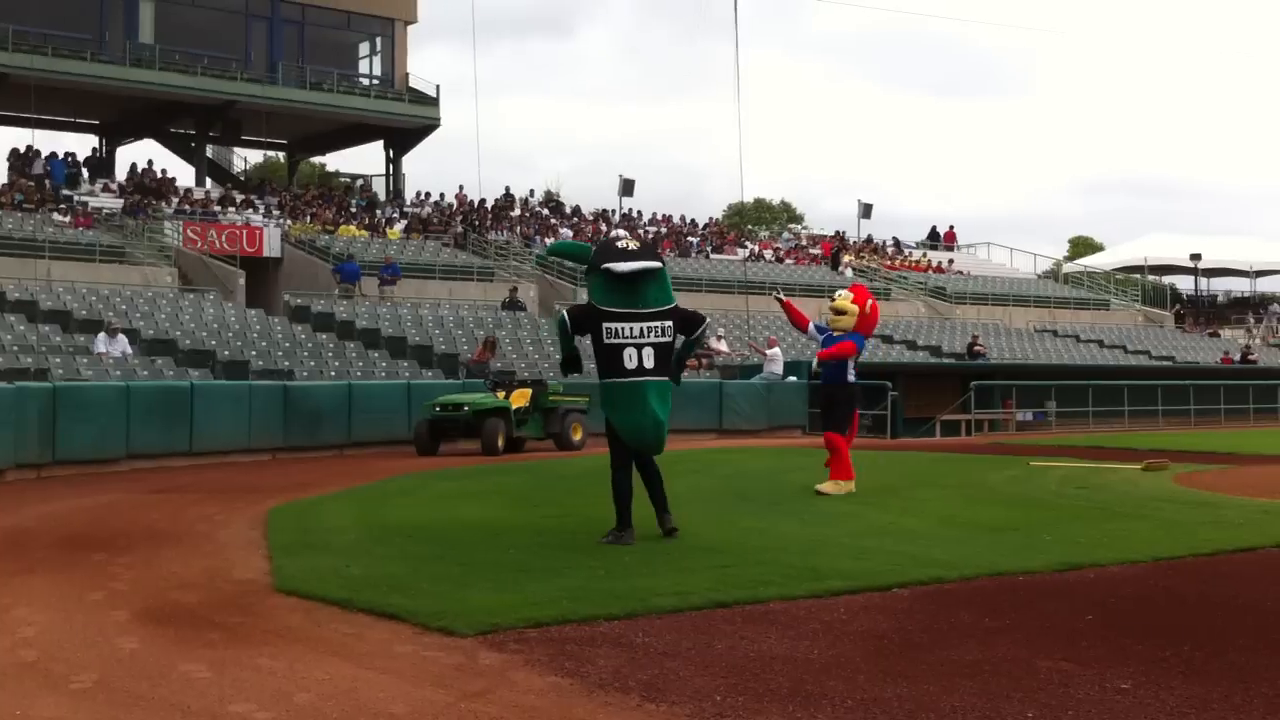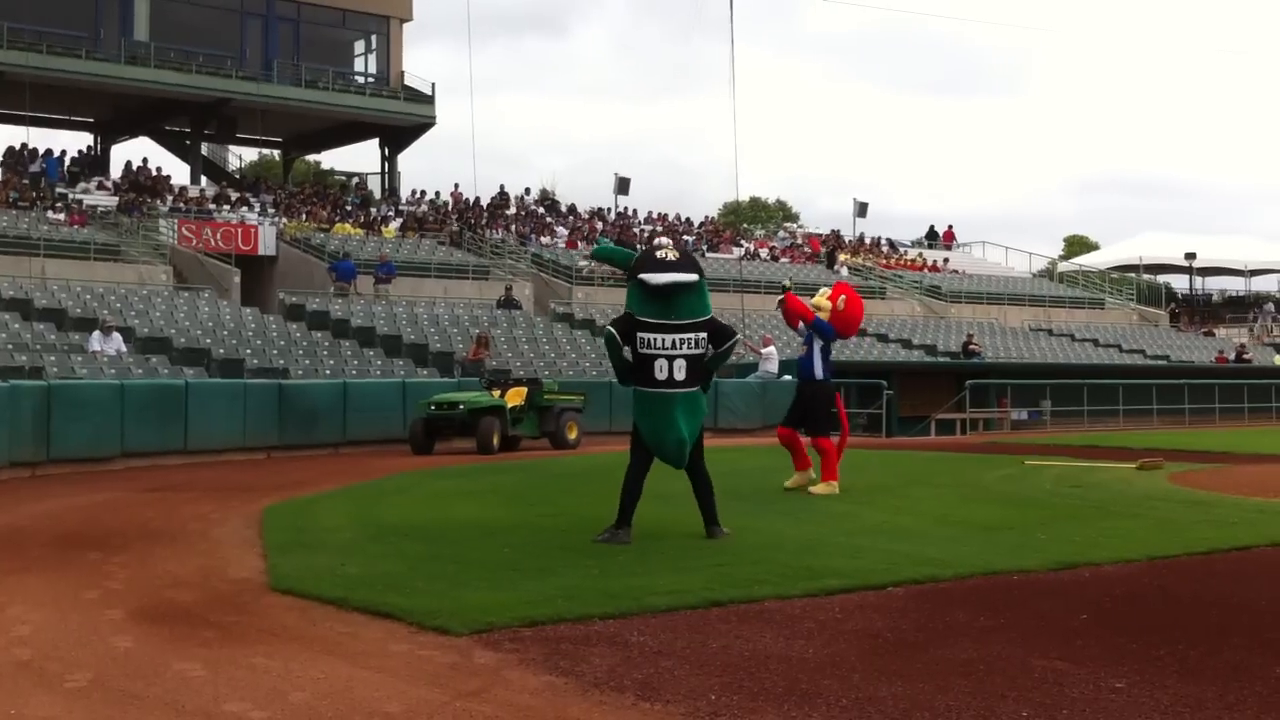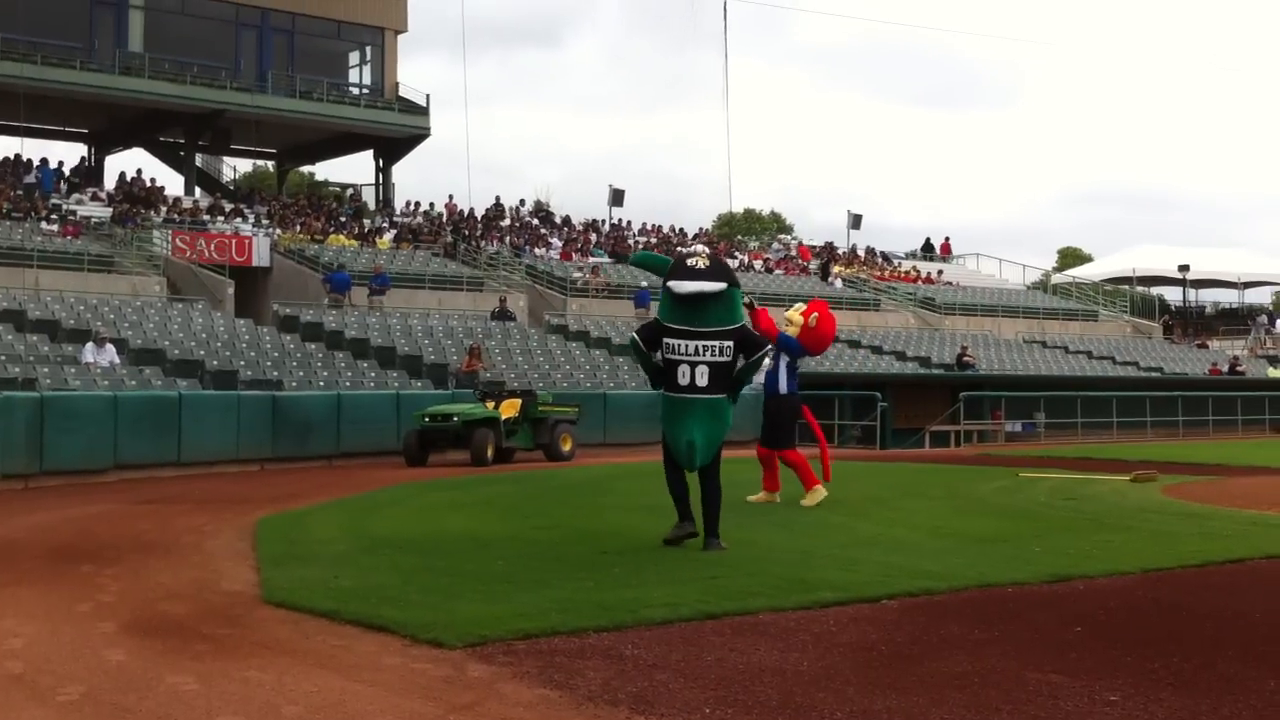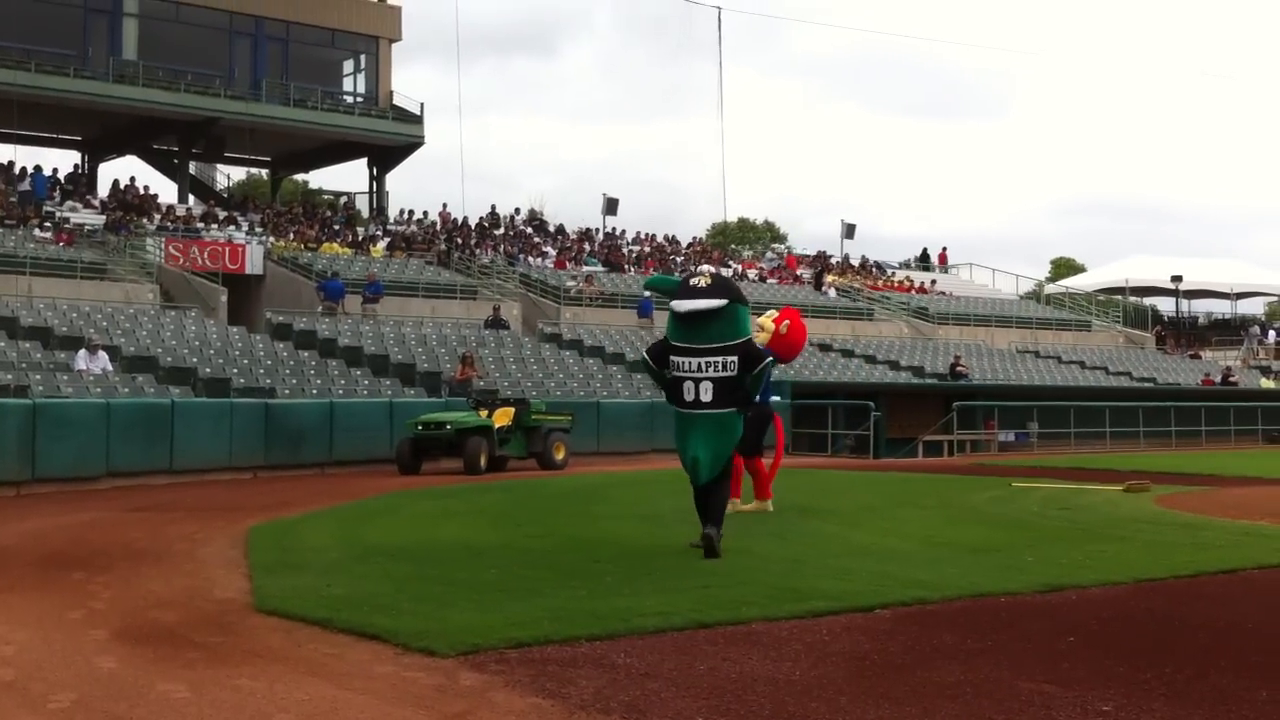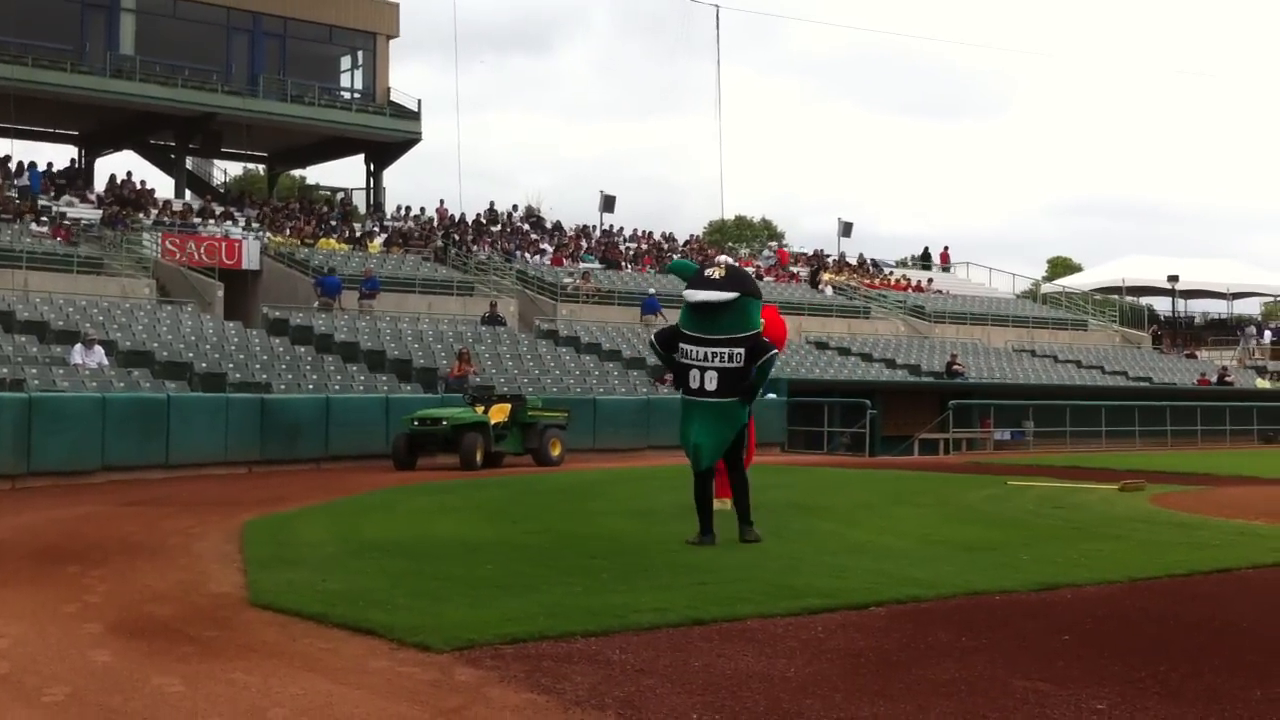
dt=0.3s
person 1, frame 1
left shoulder: (600, 309)
right shoulder: (666, 309)
left elbow: (566, 321)
right elbow: (699, 324)
left wrist: (569, 357)
right wrist: (679, 360)
left hip: (619, 395)
right hip: (656, 393)
left knee: (621, 463)
right knee: (645, 458)
left ankle: (623, 528)
right ankle: (664, 515)
person 1, frame 2
left shoulder: (637, 317)
right shoulder: (700, 318)
left elbow: (612, 335)
right elbow: (730, 338)
left wrist: (623, 371)
right wrist: (707, 371)
left hip: (651, 402)
right hip: (690, 400)
left knee: (638, 464)
right knee: (695, 464)
left ankle: (622, 526)
right ankle: (712, 524)
person 1, frame 3
left shoulder: (667, 322)
right shoulder: (731, 327)
left elbow: (638, 340)
right elbow: (762, 349)
left wrist: (655, 374)
right wrist: (739, 381)
left hip: (677, 407)
right hip: (715, 407)
left knee: (673, 464)
right knee: (709, 471)
left ankle: (686, 521)
right ankle: (711, 536)
person 1, frame 4
left shoulder: (676, 340)
right shoulder: (737, 342)
left elbow: (649, 359)
right elbow: (763, 362)
left wrist: (670, 389)
right wrist: (747, 396)
left hip: (689, 420)
right hip: (725, 420)
left knee: (700, 477)
right knee: (721, 479)
left ankle: (710, 531)
right ankle: (712, 527)
person 1, frame 5
left shoulder: (685, 330)
right shoulder: (746, 334)
left elbow: (656, 341)
right elbow: (769, 355)
left wrist: (676, 372)
right wrist: (752, 389)
left hip: (696, 409)
right hip: (732, 410)
left knee: (703, 468)
right knee: (736, 467)
left ankle: (706, 531)
right ankle: (746, 525)
person 2, frame 1
left shoulder: (856, 339)
right shoulder: (826, 334)
left elbow: (845, 349)
right elbow: (803, 323)
left wrist: (821, 355)
right wrist: (785, 303)
left hip: (844, 391)
right hip: (828, 391)
left knee: (833, 435)
right knee: (832, 437)
left ankle: (839, 480)
right ankle: (848, 478)
person 2, frame 2
left shoulder: (825, 330)
right shoulder: (812, 330)
left elbow: (803, 313)
right elbow: (794, 319)
left wrist: (788, 293)
right wrist: (785, 303)
left hip: (820, 390)
right hip: (805, 388)
left knee: (819, 437)
right knee: (785, 431)
left ankle: (830, 481)
right ankle: (803, 471)
person 2, frame 3
left shoulder: (793, 347)
right shoulder: (784, 347)
left elbow: (769, 330)
right elbow: (765, 333)
left wrist: (755, 309)
right wrist: (753, 311)
left hip: (784, 404)
right hip: (775, 403)
left knee: (785, 451)
right knee: (765, 449)
left ankle: (815, 488)
right ankle: (770, 491)
person 2, frame 4
left shoulder: (764, 355)
left hip: (756, 411)
right hip: (753, 410)
left knee: (734, 454)
right knee: (752, 458)
left ankle: (734, 499)
right ankle: (763, 499)
person 2, frame 5
left shoulder: (746, 355)
right shoulder: (739, 353)
left hip: (734, 409)
right hip: (727, 408)
left knee: (723, 454)
right knee: (721, 454)
left ankle: (723, 498)
right ankle: (723, 494)
